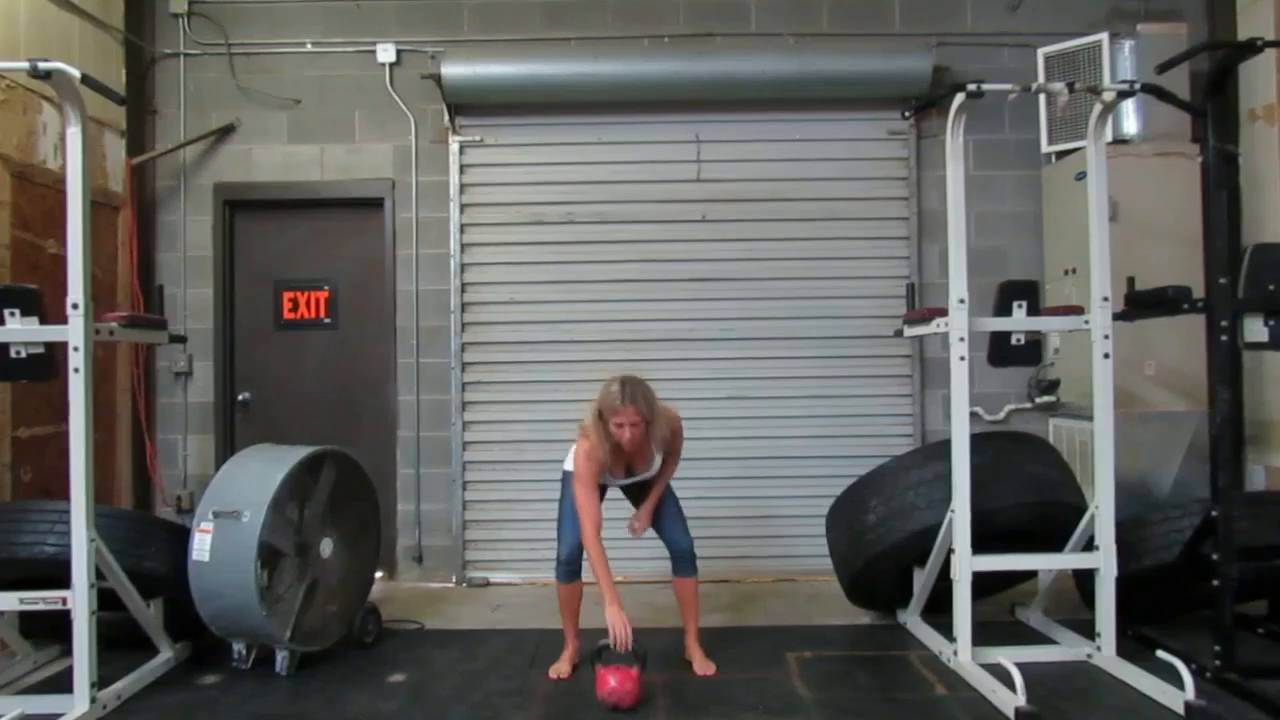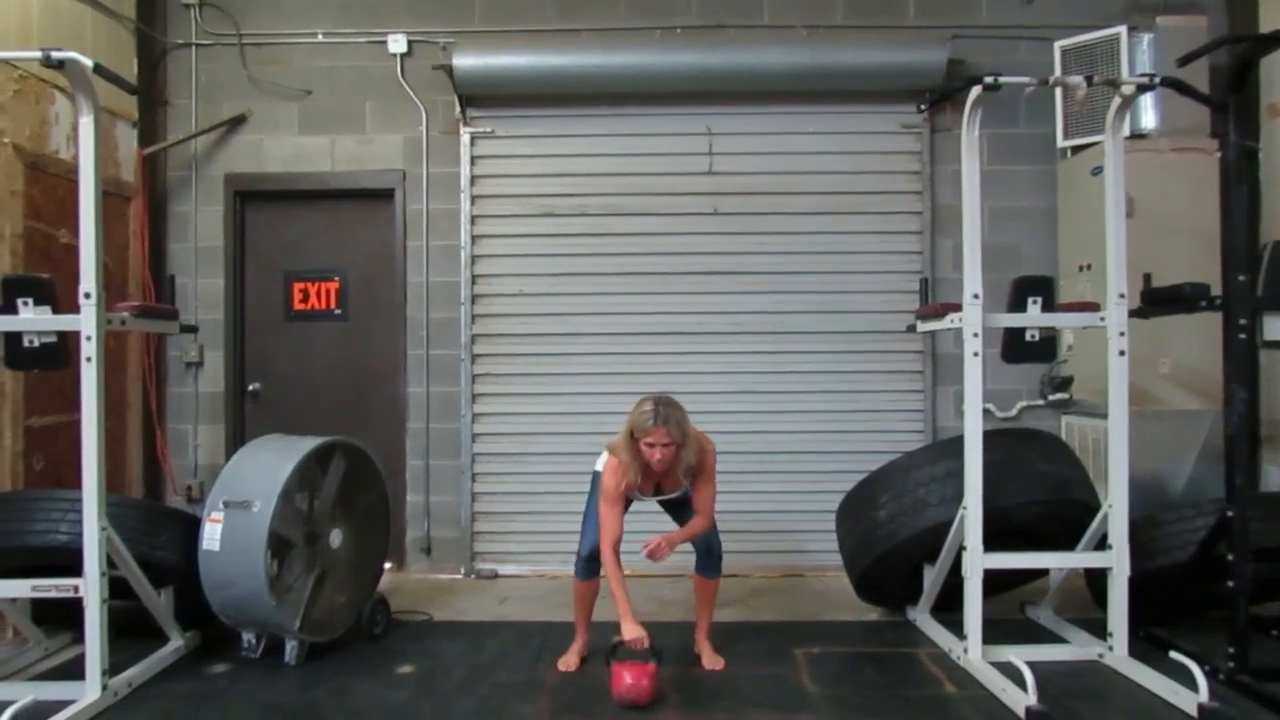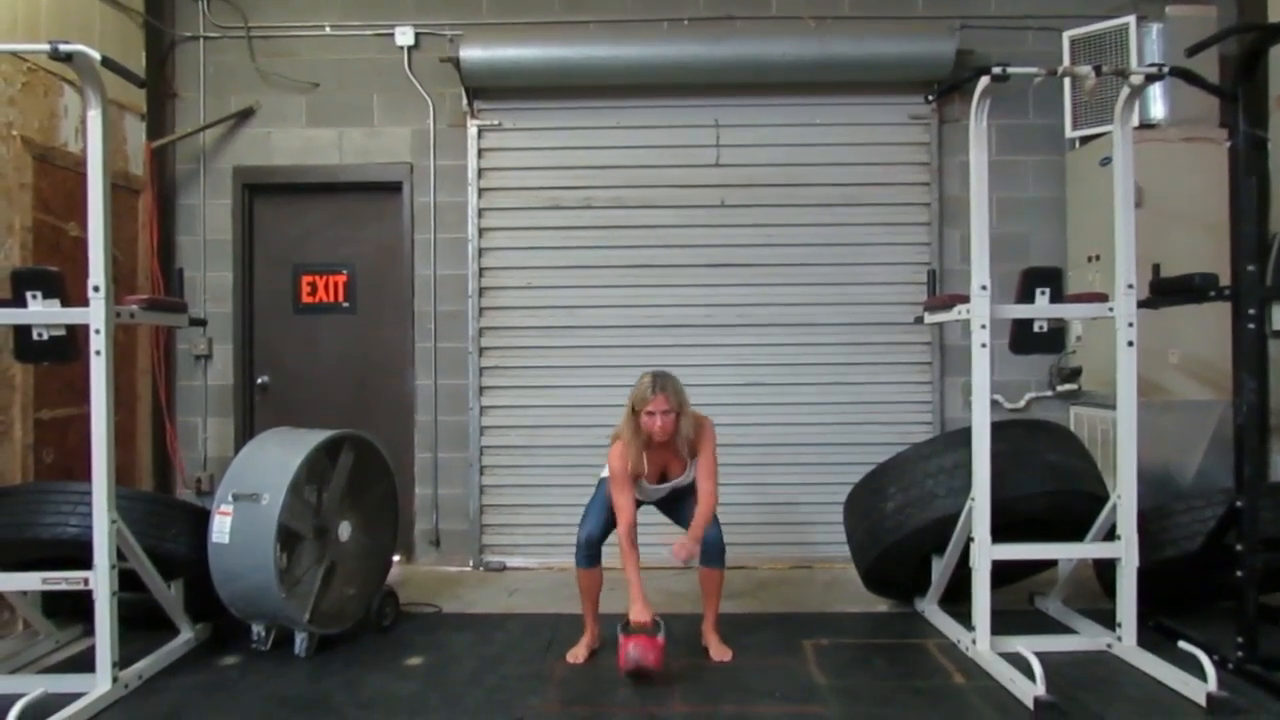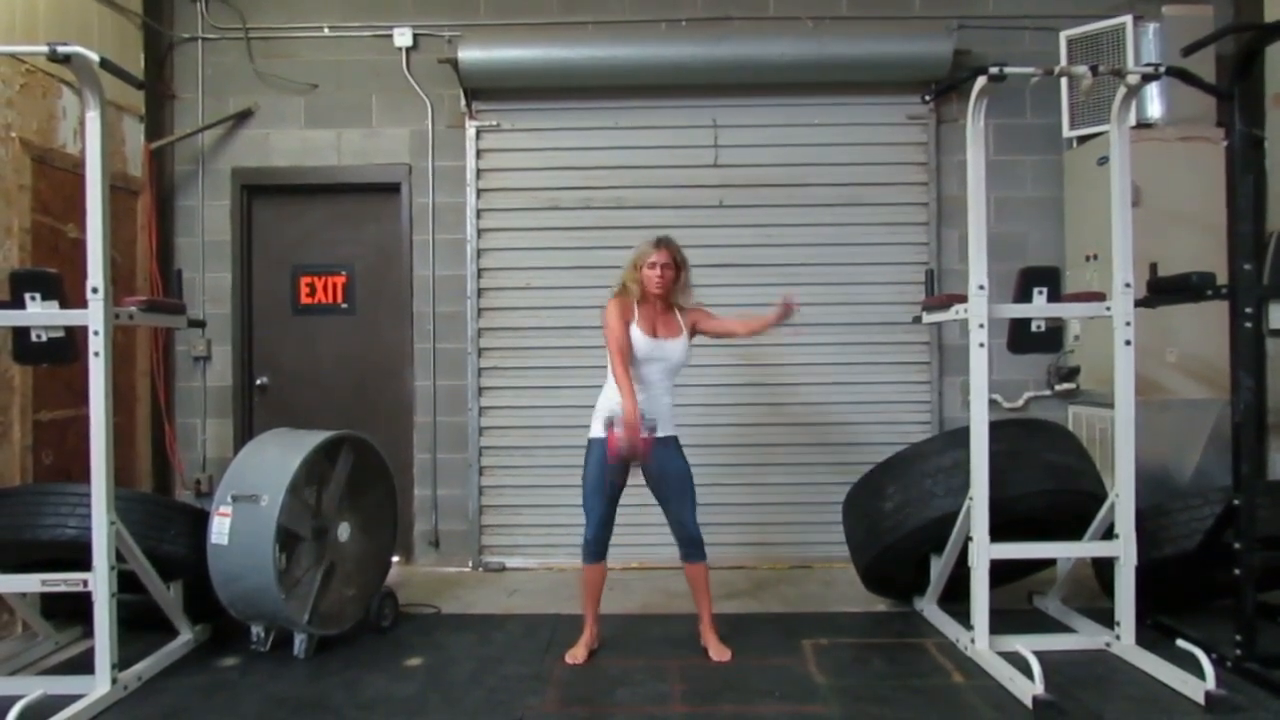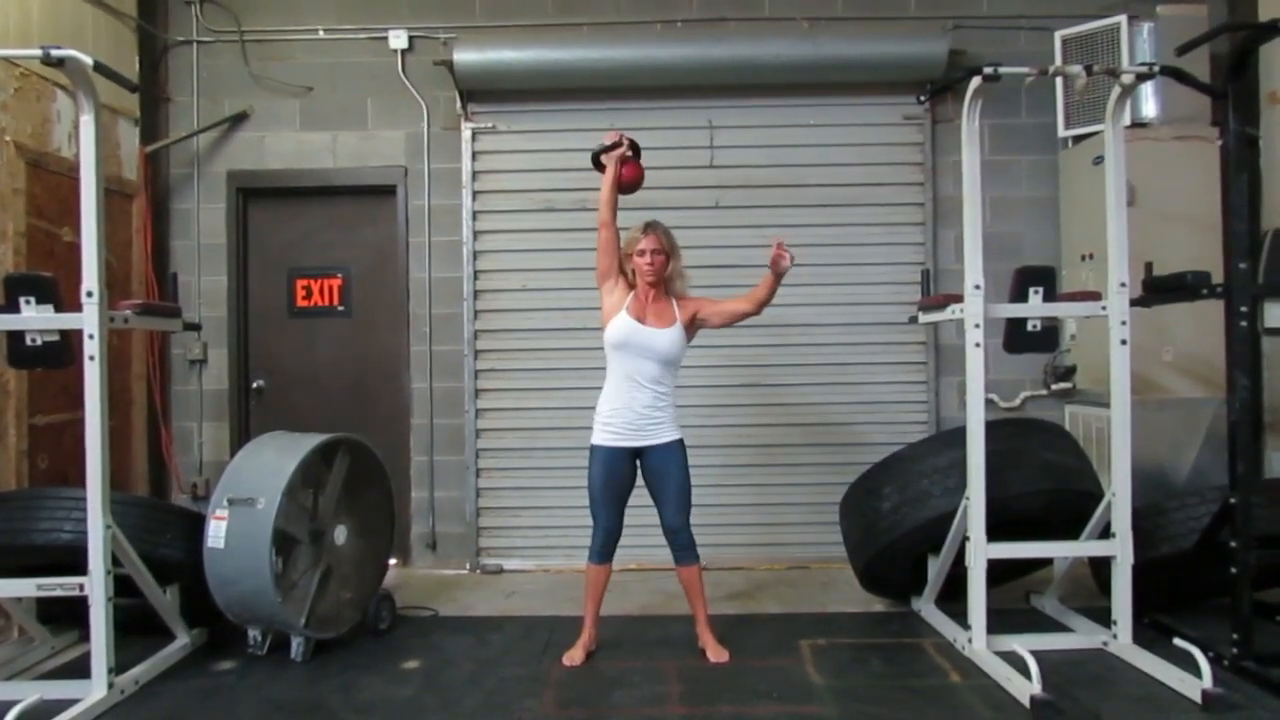
dt=1s
person 1, frame 1
left shoulder: (668, 424)
right shoulder: (589, 447)
left elbow: (671, 459)
right elbow: (589, 531)
left wrist: (650, 504)
right wrist: (611, 604)
left hip: (645, 481)
right hip: (584, 475)
left knee: (682, 546)
right knee: (568, 554)
left ankle: (693, 646)
right ankle: (570, 648)
person 1, frame 2
left shoulder: (701, 451)
right shoulder: (617, 464)
left elbow: (704, 517)
right elbow: (609, 549)
left wrist: (674, 538)
right wrist: (627, 618)
left hip: (678, 487)
right hip: (621, 480)
left knee: (711, 549)
right knee: (588, 551)
left ankle: (702, 639)
right ankle: (579, 641)
person 1, frame 3
left shoulder: (700, 430)
right shoulder: (623, 448)
left elbow: (708, 496)
right elbow: (626, 529)
left wrist: (693, 539)
right wrist: (637, 600)
left hip: (677, 490)
right hip: (622, 486)
left knee: (712, 540)
right knee: (588, 539)
left ankle: (710, 631)
right ankle: (590, 633)
person 1, frame 4
left shoulder: (687, 317)
right shoulder: (620, 308)
left elbow: (740, 328)
right elbow: (618, 364)
left wrist: (778, 315)
right wrist: (629, 408)
left hip: (661, 435)
right hip: (610, 432)
left knee: (688, 531)
right knee: (597, 535)
left ankle: (707, 630)
right ankle: (589, 632)
person 1, frame 5
left shoulder: (687, 310)
right shoulder: (615, 295)
left elbow: (748, 306)
right elbow: (605, 225)
left wrist: (775, 275)
right wrist: (612, 165)
left hip: (663, 438)
right hip: (612, 437)
left knee: (679, 533)
right knee: (605, 536)
left ankle: (704, 631)
right ankle: (587, 634)
